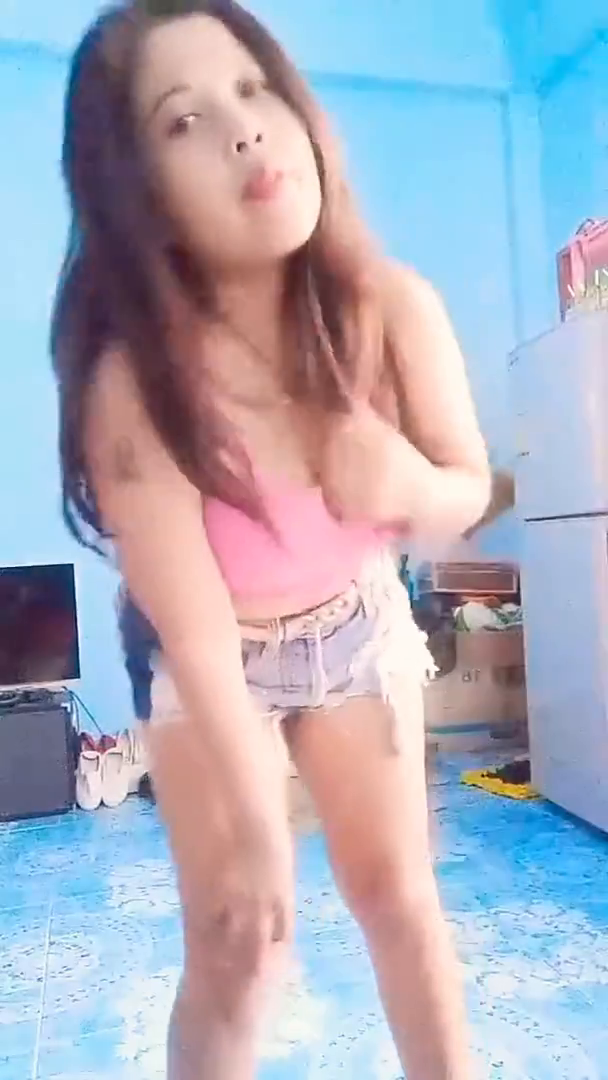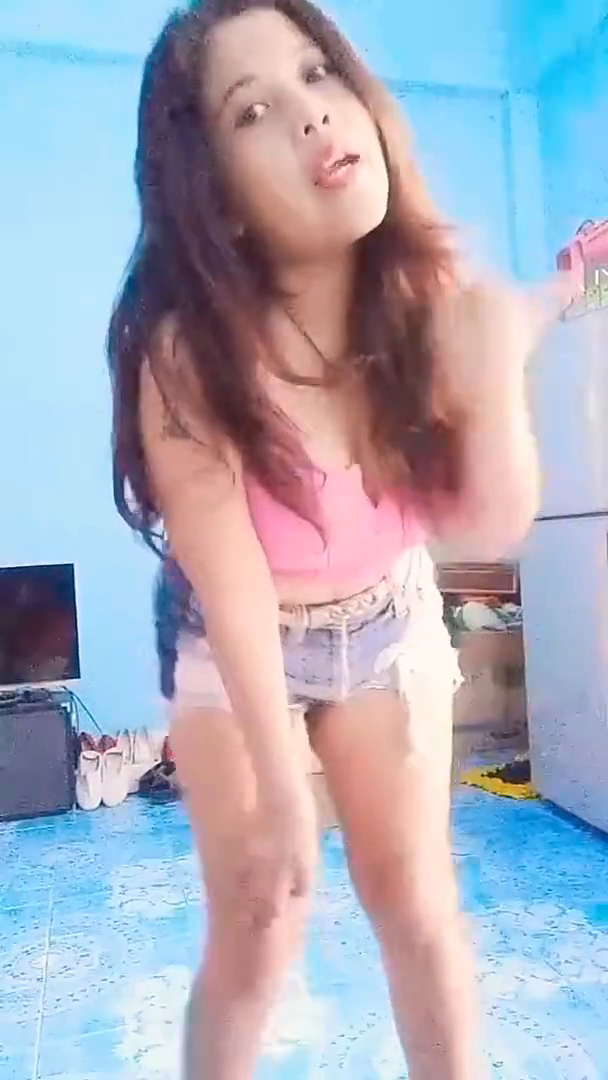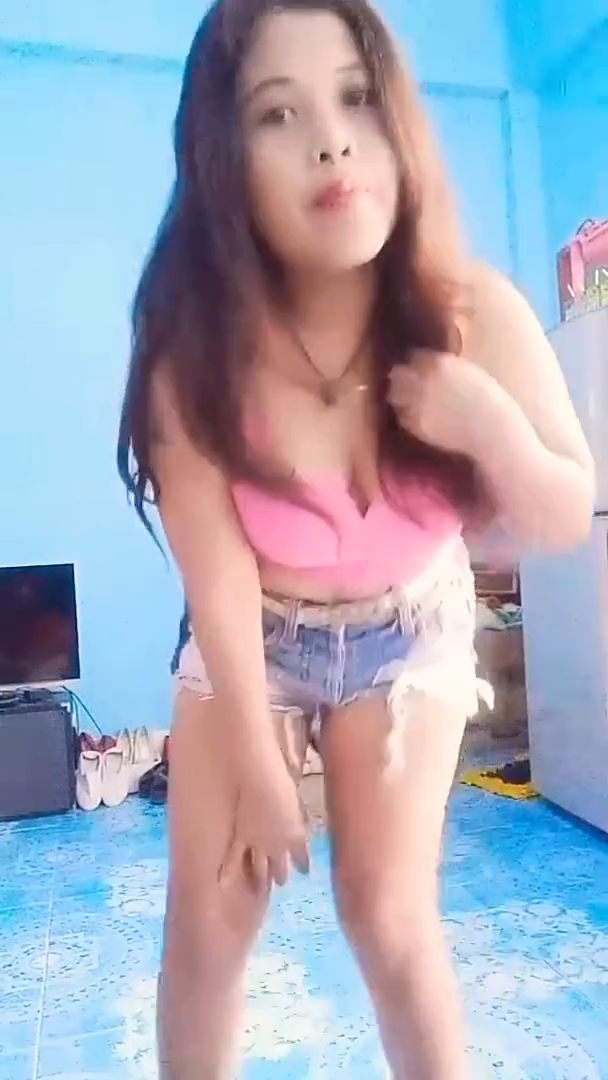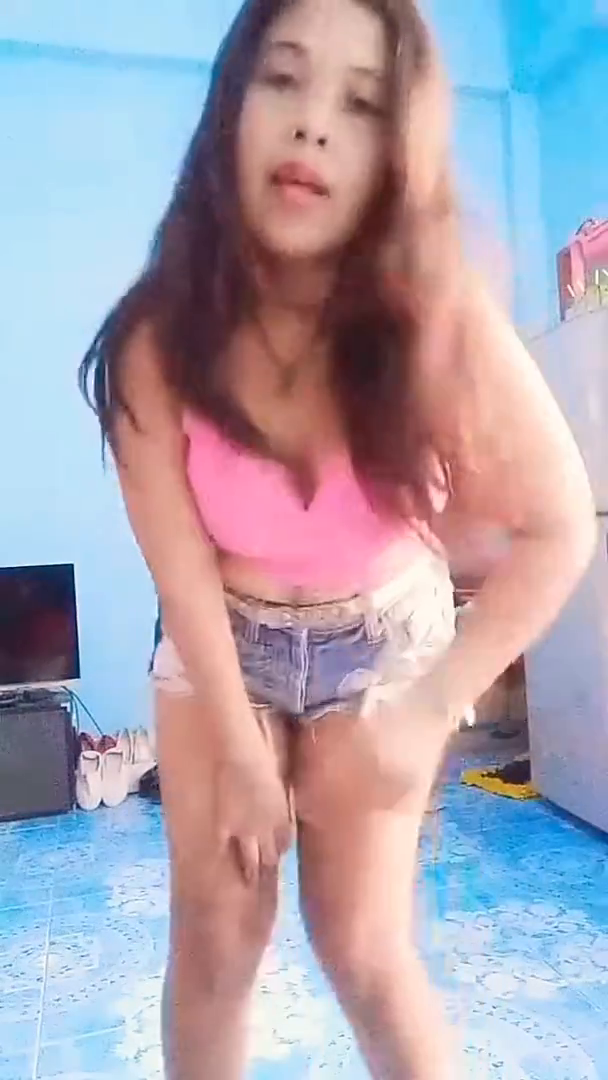
dt=1s
person 1, frame 1
left shoulder: (393, 309)
right shoulder: (135, 383)
left elbow: (469, 488)
right elbow: (194, 630)
left wrist: (409, 487)
right wrist: (255, 827)
left hip: (360, 629)
right hip: (217, 666)
left knee: (400, 896)
right knee: (238, 947)
person 1, frame 2
left shoulder: (439, 302)
right shoulder: (192, 353)
left elbow: (490, 528)
right elbow: (233, 591)
left wrist: (497, 389)
right wrist: (281, 793)
left hip: (390, 628)
right hip: (232, 651)
left knee: (416, 902)
right knee: (254, 934)
person 1, frame 3
left shoulder: (478, 318)
right shoulder: (198, 366)
left elbow: (564, 522)
right elbow: (220, 587)
left wrist: (499, 434)
right wrist: (259, 771)
left hip: (409, 638)
right hip: (255, 644)
left knee: (389, 922)
right knee: (207, 922)
person 1, frame 4
left shoulder: (439, 320)
right shoulder: (162, 334)
left elbow: (560, 525)
right elbow: (182, 565)
left wrist: (428, 709)
right wrist: (240, 752)
left hip: (382, 643)
right hip: (221, 643)
left knee: (360, 946)
right knee: (216, 936)
